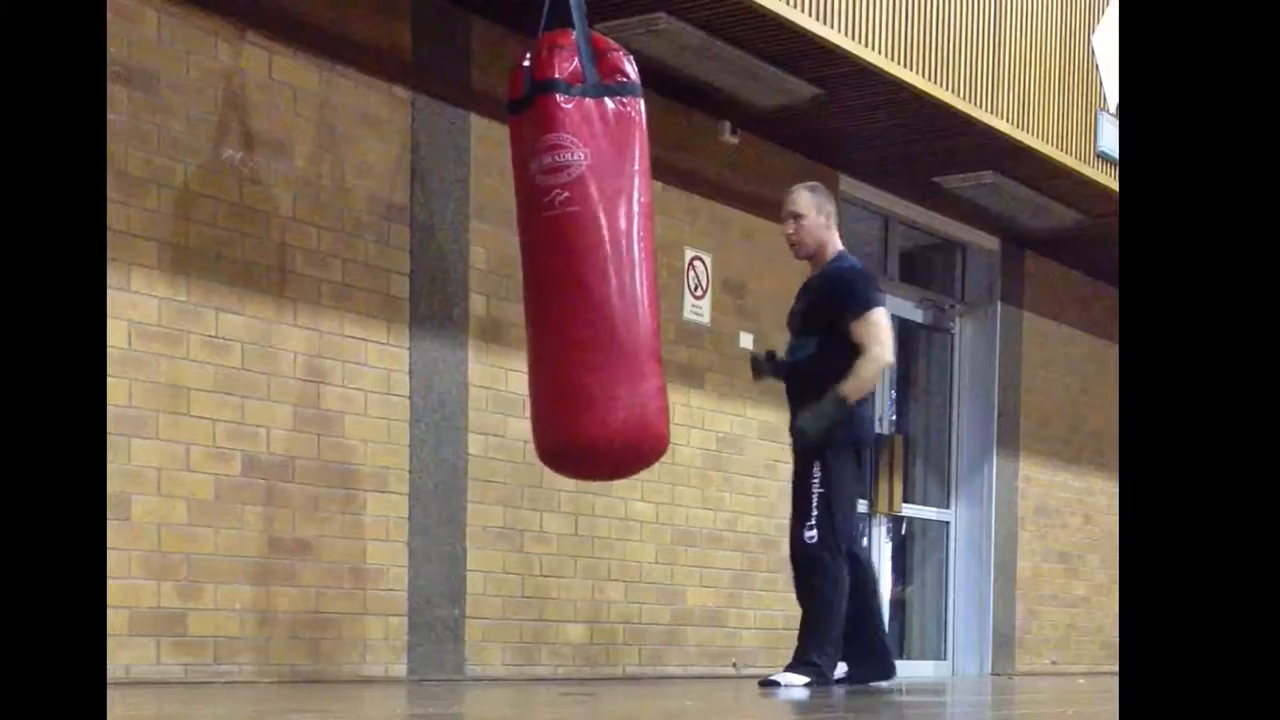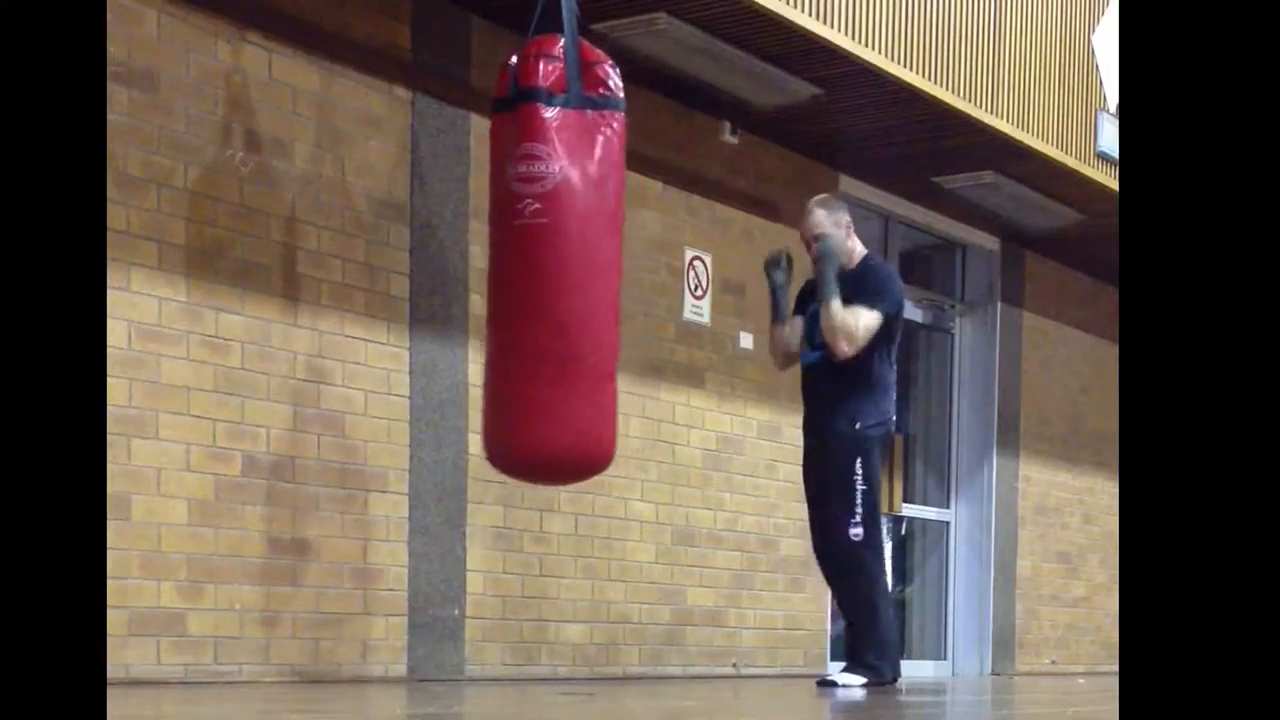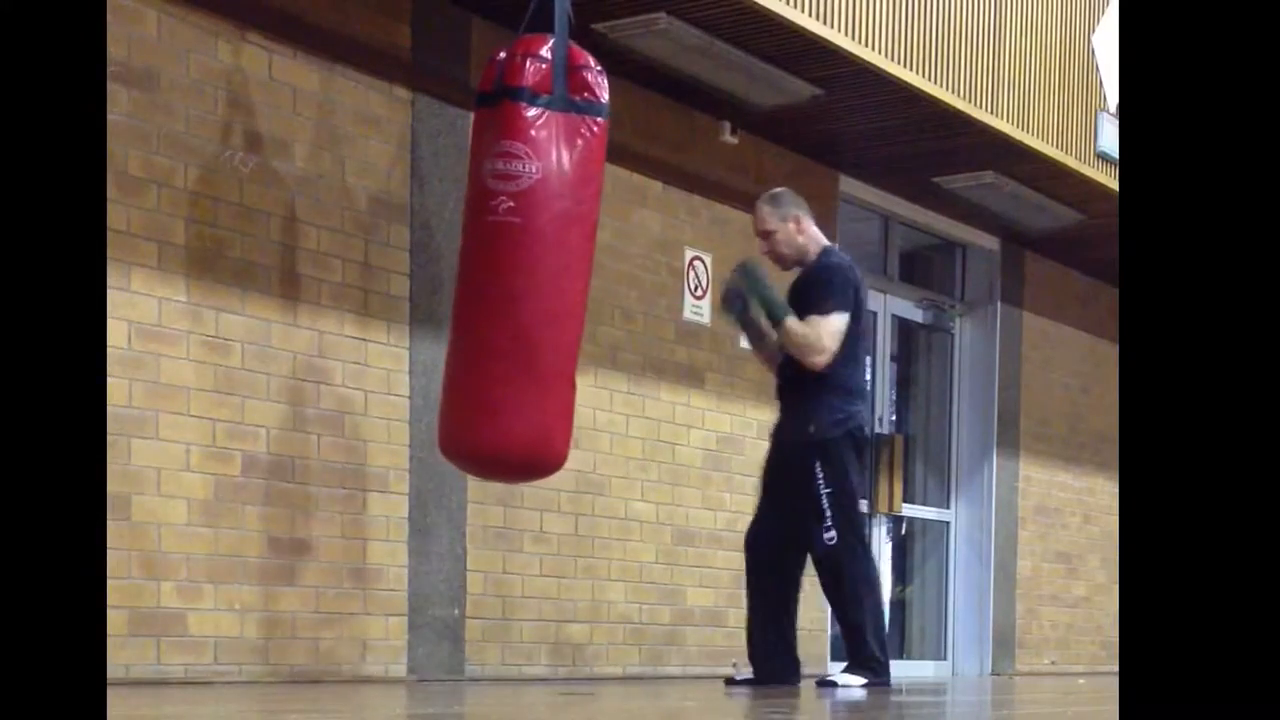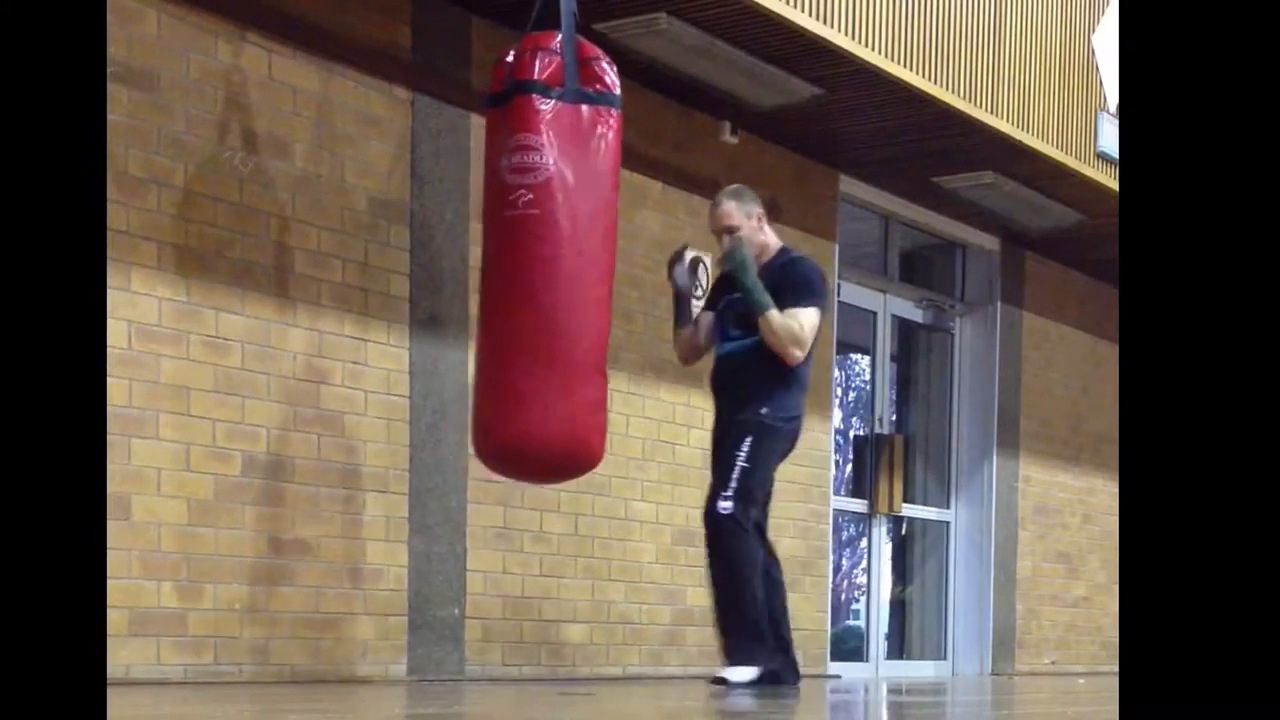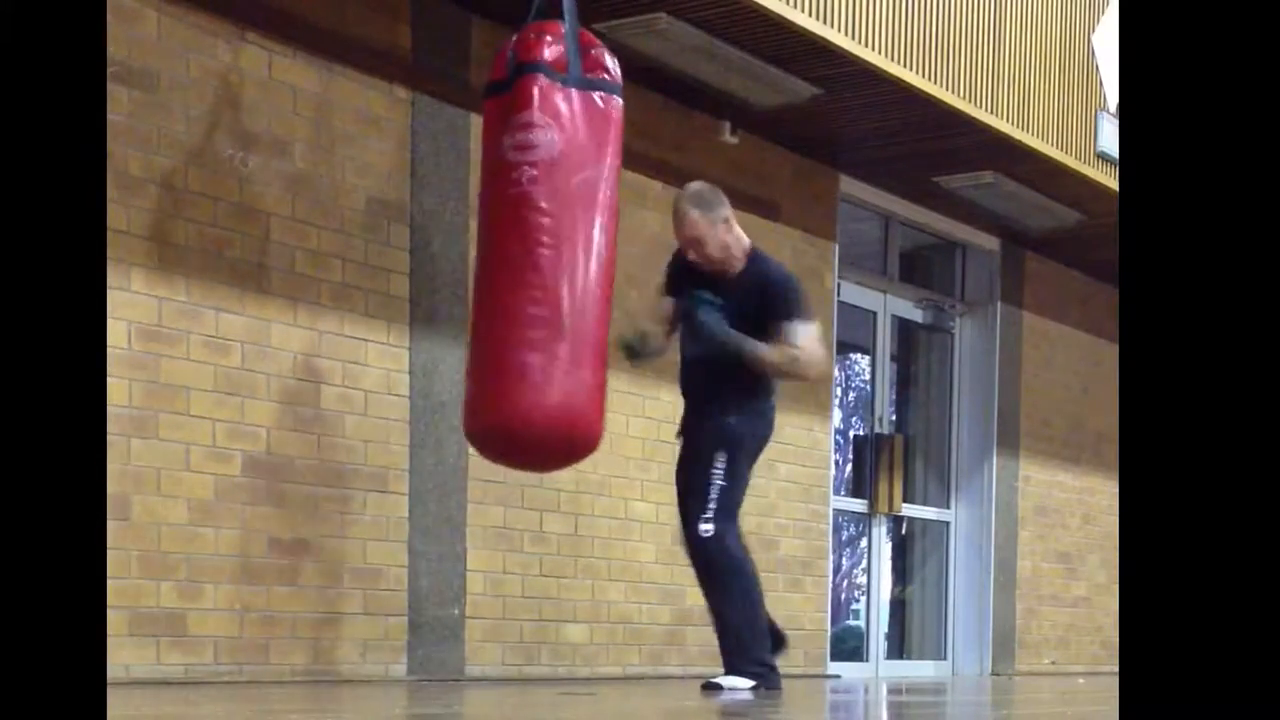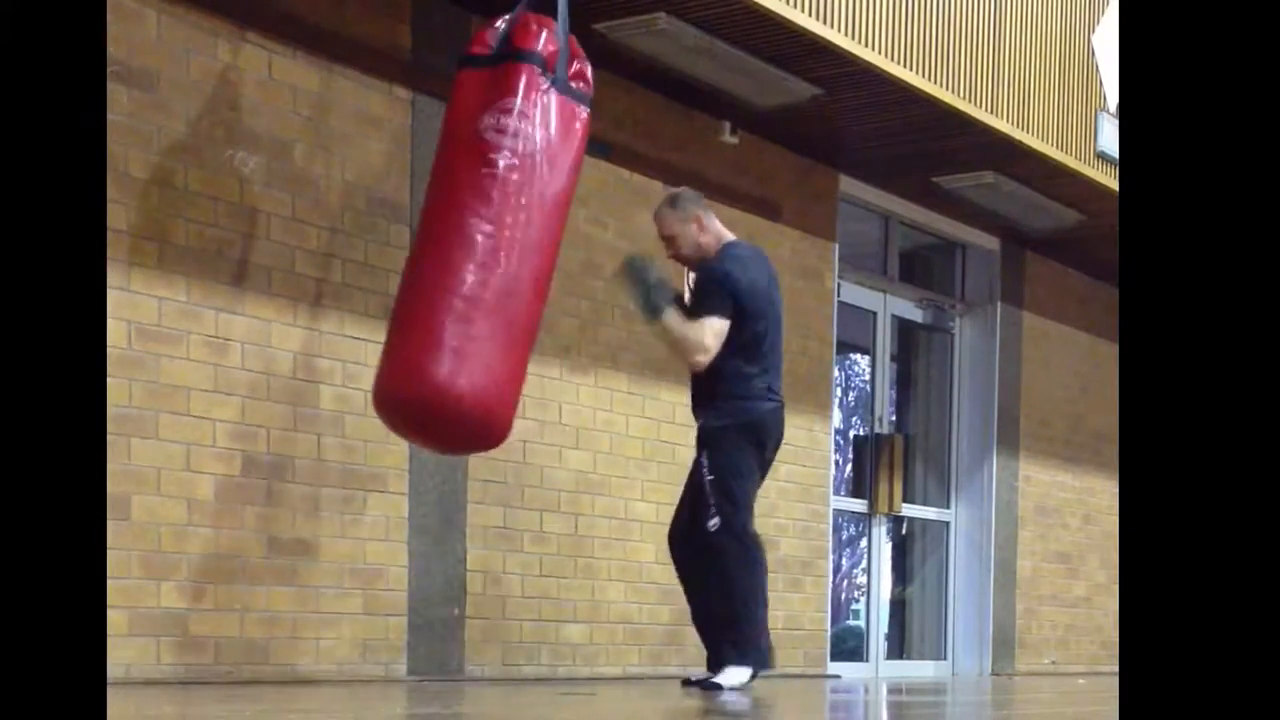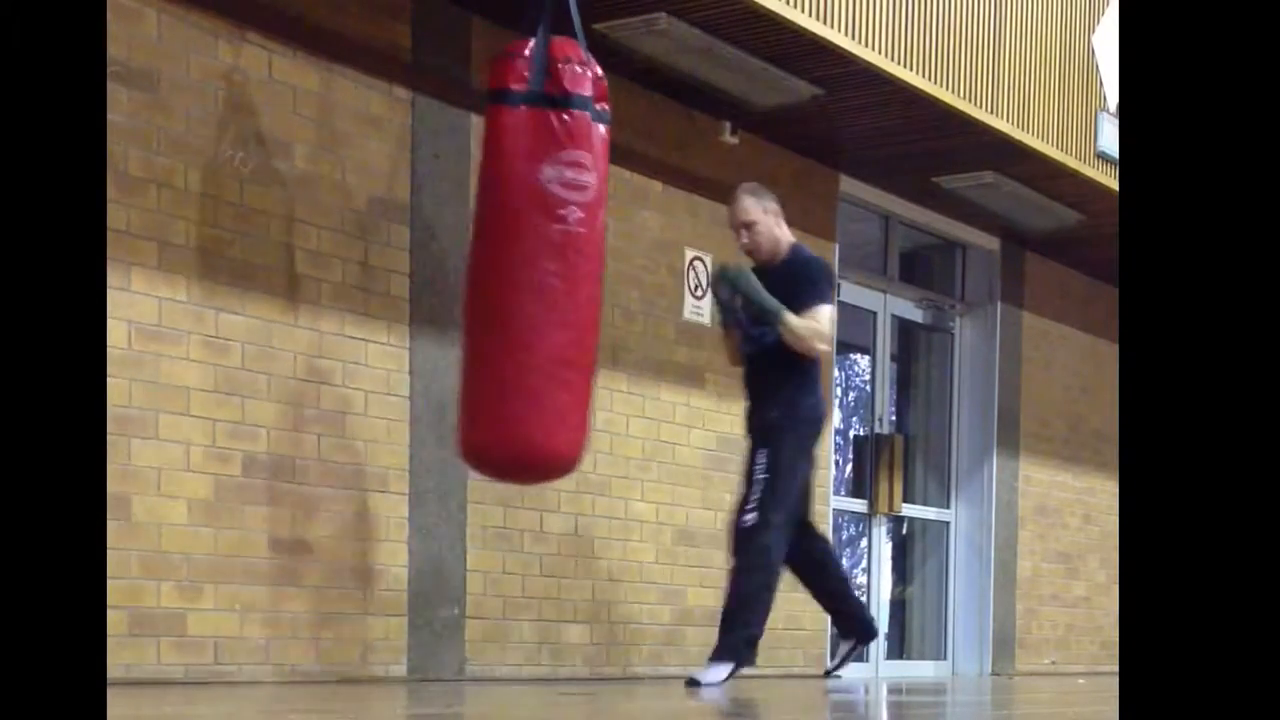
dt=0.5s
person 1, frame 1
left shoulder: (849, 278)
right shoulder: (810, 287)
left elbow: (880, 354)
left wrist: (826, 409)
right wrist: (778, 367)
left hip: (836, 433)
right hip: (821, 433)
left knee: (815, 546)
right knee: (837, 545)
left ankle: (814, 661)
right ankle: (869, 655)
person 1, frame 2
left shoulder: (878, 279)
right shoulder: (815, 290)
left elbow: (843, 343)
right elbow: (783, 355)
left wrist: (830, 273)
right wrist: (777, 293)
left hip: (857, 428)
right hip: (821, 429)
left knee: (853, 542)
right knee: (834, 545)
left ankle: (870, 662)
right ankle: (881, 660)
person 1, frame 3
left shoulder: (832, 272)
right shoulder: (806, 280)
left elbow: (816, 355)
right elbow: (784, 359)
left wrist: (770, 302)
right wrist: (746, 314)
left hip: (828, 430)
right hip: (798, 429)
left knee: (838, 545)
right knee: (766, 543)
left ankle: (870, 663)
right ankle: (774, 661)
person 1, frame 4
left shoulder: (799, 272)
right shoulder: (727, 284)
left elbow: (793, 348)
right elbow: (687, 352)
left wrist: (752, 286)
right wrist: (681, 295)
left hip: (767, 417)
right hip: (732, 419)
left knee: (726, 518)
right knee: (744, 534)
left ankle: (752, 652)
right ankle: (776, 662)
person 1, frame 5
left shoulder: (772, 281)
right shoulder: (685, 264)
left elbow: (811, 363)
right elbow: (662, 326)
left wrist: (738, 345)
right wrist: (641, 342)
left hip: (736, 422)
right hip: (701, 421)
left knee: (710, 535)
right knee: (709, 536)
left ankle: (752, 664)
right ankle: (763, 640)
person 1, frame 6
left shoulder: (718, 273)
right shoulder: (751, 261)
left elbow: (699, 352)
left wrist: (655, 301)
right wrist: (670, 308)
left hip: (732, 421)
right hip: (760, 416)
left knee: (726, 533)
right knee: (690, 536)
left ankle: (746, 653)
right ankle: (726, 657)
person 1, frame 7
left shoulder: (809, 270)
right shoulder: (755, 277)
left elbow: (819, 343)
right elbow: (737, 356)
left wrist: (765, 304)
right wrist: (728, 309)
left hip: (790, 416)
right hip: (772, 417)
left knee: (756, 529)
right knee: (792, 530)
left ankle: (732, 651)
right ankle: (855, 623)
